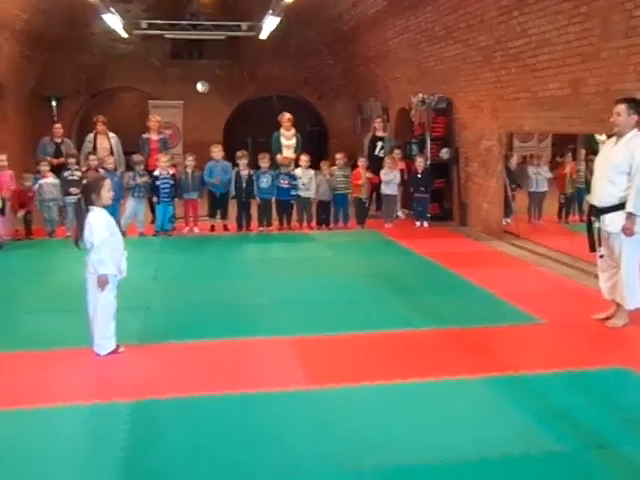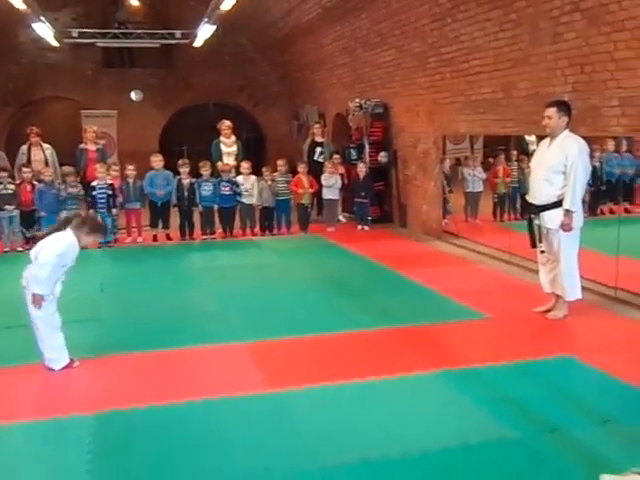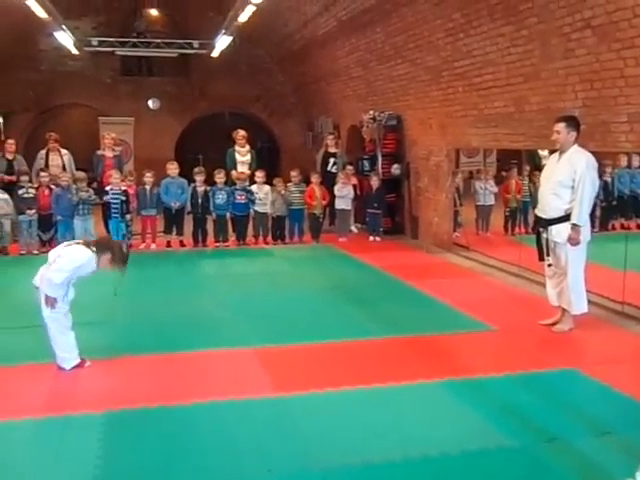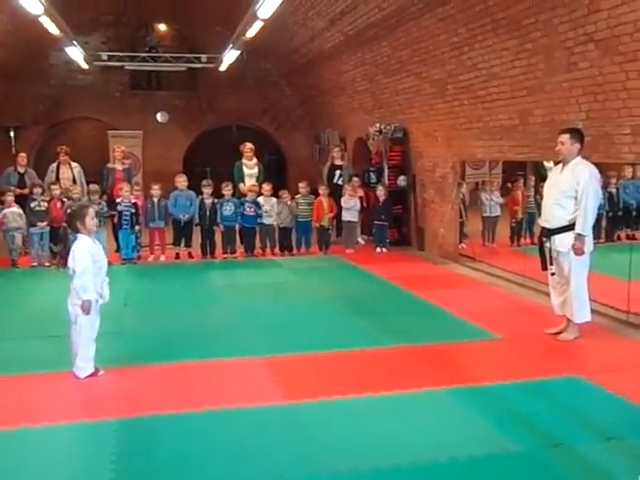
dt=0.7s
person 1, frame 1
right shoulder: (610, 144)
right wrist: (594, 209)
left hip: (621, 216)
right hip: (604, 215)
right knee: (607, 262)
right ankle: (614, 306)
person 1, frame 2
left shoulder: (574, 145)
right shoulder: (544, 144)
left elbow: (576, 181)
left wrist: (568, 213)
right wrist: (532, 207)
left hip: (560, 213)
right hip: (541, 212)
left knee: (564, 258)
right knee: (546, 257)
left ankle: (563, 304)
right ankle: (554, 299)
person 1, frame 3
left shoulder: (583, 160)
right shoulder: (554, 159)
left elbow: (584, 196)
left wrist: (576, 227)
right wrist: (540, 220)
left hip: (567, 227)
right hip: (549, 225)
left knee: (570, 271)
right knee: (553, 270)
left ankle: (569, 317)
right ankle: (560, 312)
person 1, frame 4
left shoulder: (585, 171)
right shoulder: (556, 170)
left elbow: (587, 207)
left wrist: (580, 237)
right wrist: (544, 230)
left hip: (570, 237)
right hip: (553, 235)
left knee: (573, 281)
right knee: (557, 280)
left ankle: (574, 326)
right ankle: (565, 321)
person 2, frame 1
left shoulder: (101, 215)
right shoulder: (98, 218)
right elbow: (99, 248)
right wrist: (102, 273)
left hip: (107, 270)
right hip: (104, 272)
left knee: (105, 308)
right knee: (103, 308)
left ankle: (105, 343)
right ankle: (104, 346)
person 2, frame 2
left shoulder: (69, 239)
right shoulder: (66, 241)
right elbow: (44, 265)
left wrist: (44, 289)
right wrist: (37, 291)
left hip: (45, 286)
right hip: (39, 288)
left knee: (50, 322)
right knee: (46, 322)
left ankle: (59, 358)
right ankle: (57, 360)
person 2, frame 3
left shoulder: (89, 253)
right shoulder: (85, 257)
right elbow: (59, 271)
left wrist: (53, 292)
right wrist: (51, 293)
left hip: (56, 285)
right hip: (51, 287)
left knee: (63, 323)
right knee: (59, 325)
left ankle: (69, 357)
right ankle: (68, 361)
person 2, frame 4
left shoulder: (90, 242)
right shoulder: (83, 246)
right elbow: (82, 276)
right wrist: (86, 299)
left hip: (91, 296)
right hip: (85, 298)
left knee: (87, 333)
right knee: (85, 334)
left ankle: (84, 365)
right ankle: (84, 369)
